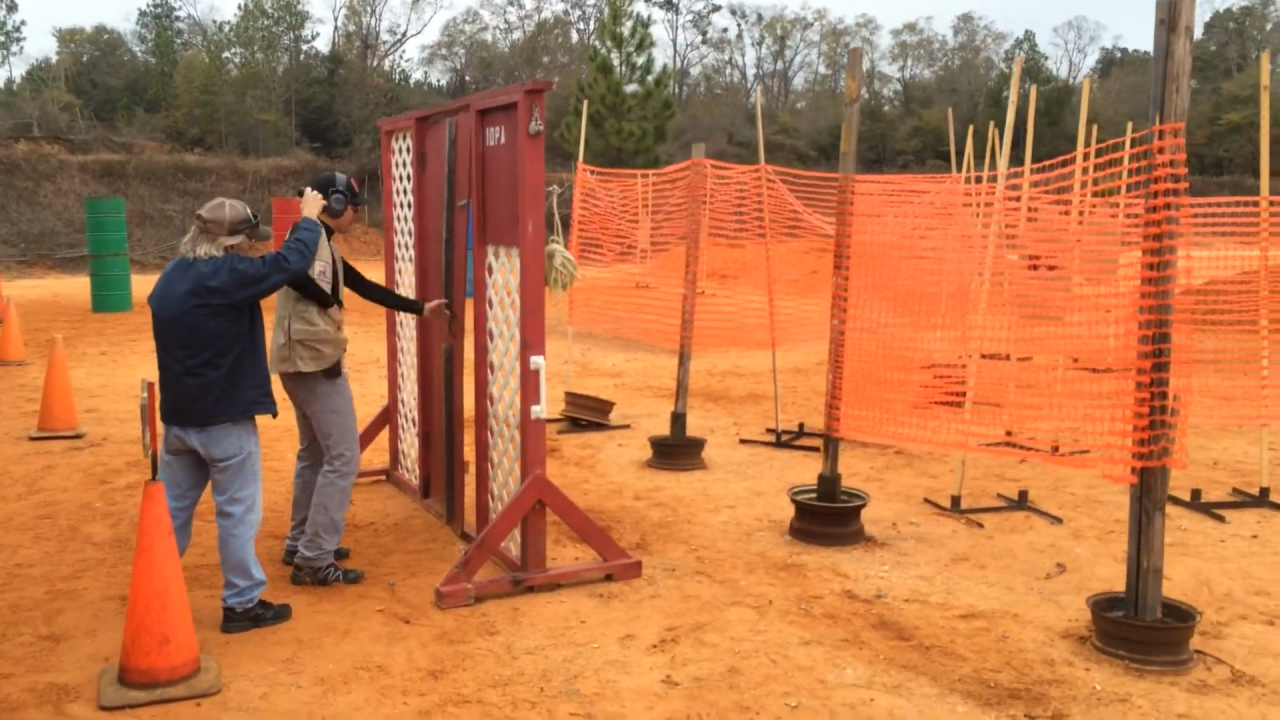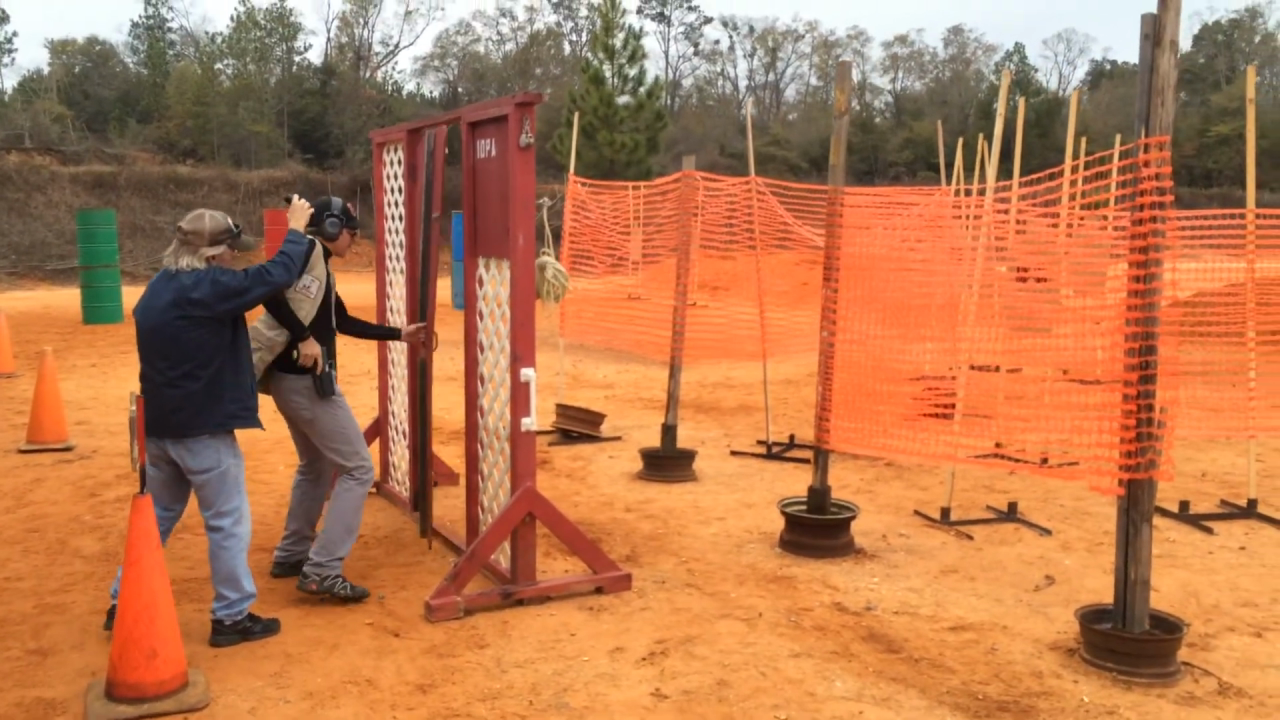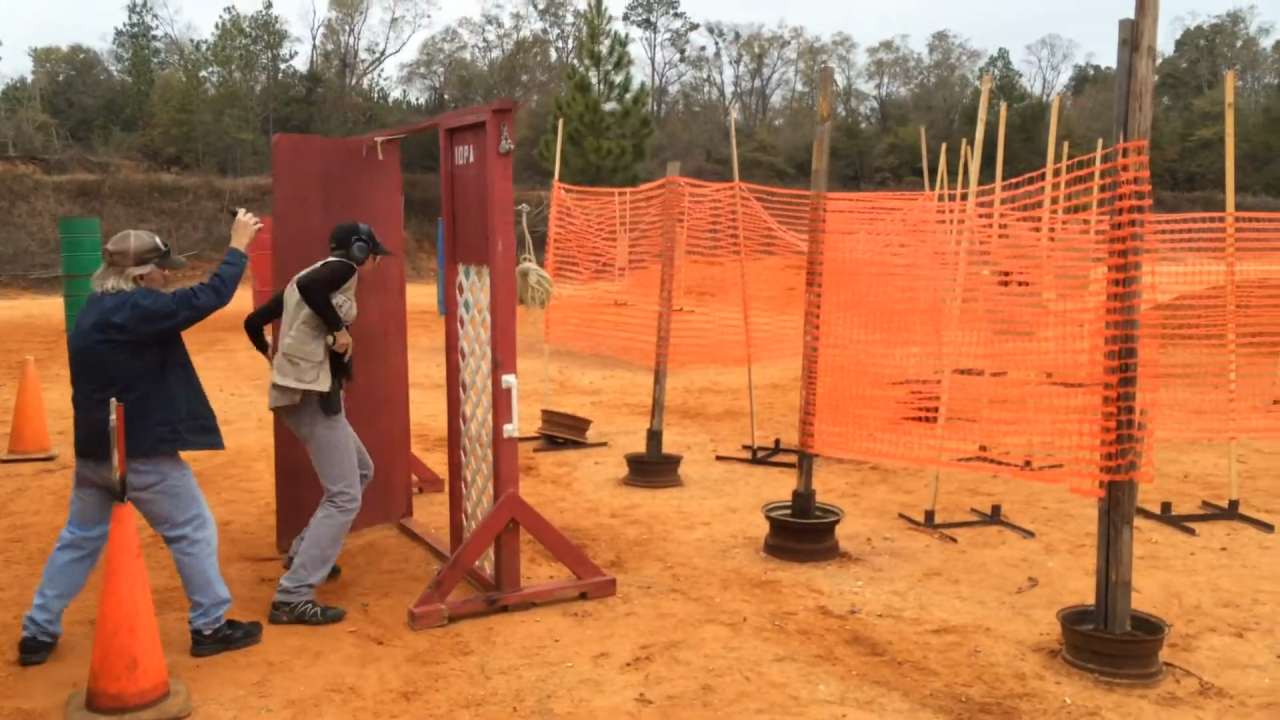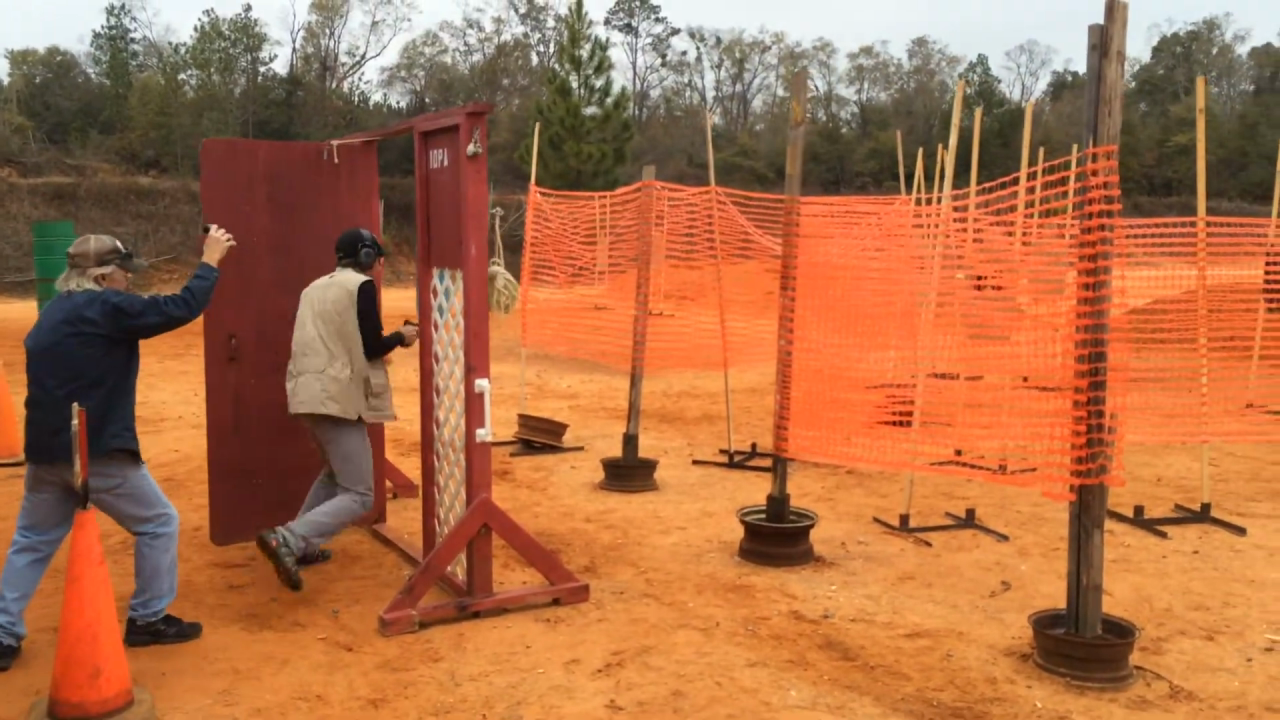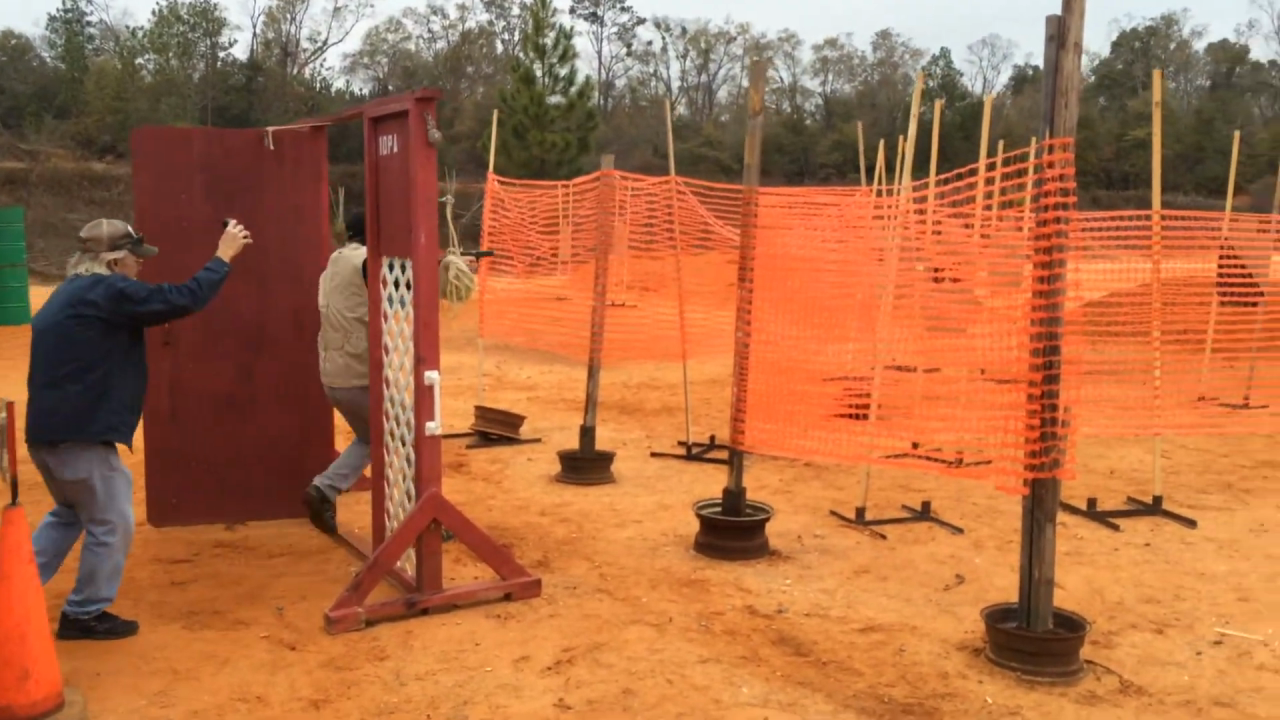
dt=0.3s
person 1, frame 1
left shoulder: (171, 276)
right shoulder: (229, 275)
right elbow: (294, 261)
right wrist: (309, 218)
left hip: (179, 417)
right hip: (225, 418)
left knee: (173, 508)
right knee: (237, 511)
right ankle: (242, 604)
person 1, frame 2
left shoulder: (158, 288)
right shoulder: (212, 288)
right elbow: (280, 273)
right wrist: (296, 229)
left hip: (159, 429)
right hip: (205, 430)
left knee: (156, 516)
right knee: (228, 522)
right ankle: (232, 618)
person 1, frame 3
left shoulder: (92, 311)
right shoulder: (141, 309)
right elbow: (213, 295)
right wrist: (239, 245)
left hip: (95, 450)
right hip: (144, 450)
left knee: (80, 539)
right knee: (193, 531)
left ankle: (38, 633)
right ankle: (211, 626)
person 1, frame 4
left shoulder: (53, 313)
right shoulder: (108, 308)
right elbow: (183, 307)
right wrist: (211, 260)
left hip: (46, 452)
right hip: (98, 450)
right knee: (157, 524)
right ankle: (147, 618)
person 1, frame 5
left shoulder: (65, 298)
right shoulder: (111, 293)
right elbow: (186, 298)
right wrist: (224, 256)
left hip: (49, 432)
right hip: (83, 434)
left knee: (70, 516)
right knee: (111, 526)
right ankle: (84, 613)
person 2, frame 1
left shoulder: (322, 242)
left elbow: (363, 286)
left wrist: (417, 307)
right wrist: (330, 304)
left hip: (307, 361)
right hip: (312, 359)
left knee: (315, 453)
right knee: (342, 458)
left ankle: (300, 544)
right ankle: (314, 560)
person 2, frame 2
left shoulder: (319, 265)
right shoulder: (304, 250)
left elbow: (339, 324)
left wrist: (399, 334)
right wrist: (302, 338)
left hip: (298, 381)
right hip: (304, 381)
left knee: (317, 467)
right knee: (358, 469)
left ankle: (292, 556)
right ankle: (321, 571)
person 2, frame 3
left shoulder: (314, 276)
right shoulder: (342, 270)
left elbow: (253, 321)
right elbow: (305, 286)
left wrist: (269, 350)
right wrist: (338, 329)
left hip: (303, 393)
right hip: (312, 396)
left knee: (361, 470)
right knee: (343, 497)
left ankle: (307, 552)
right ankle: (292, 596)
person 2, frame 4
left shoulder: (314, 288)
right shoulder: (362, 287)
right elbow: (374, 349)
right wrist: (404, 336)
left hip: (305, 396)
right hip: (338, 399)
left knee: (339, 474)
right knee: (357, 496)
left ankle: (298, 548)
right ankle: (285, 541)
person 2, frame 5
left shoulder: (338, 260)
right shoulder: (368, 262)
left hip: (334, 376)
right hip: (364, 374)
left knee: (372, 439)
left ankle: (324, 489)
